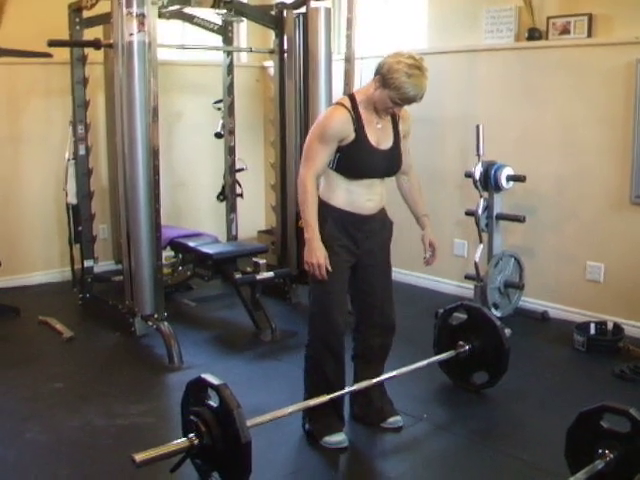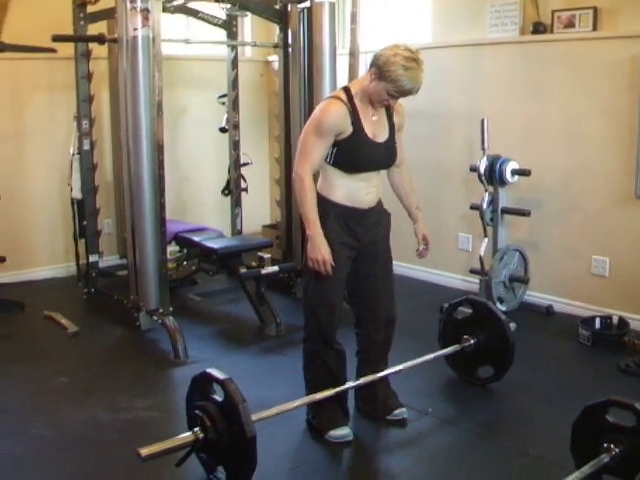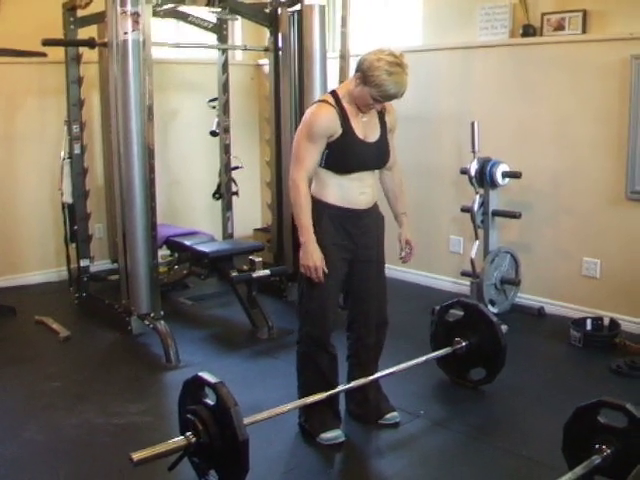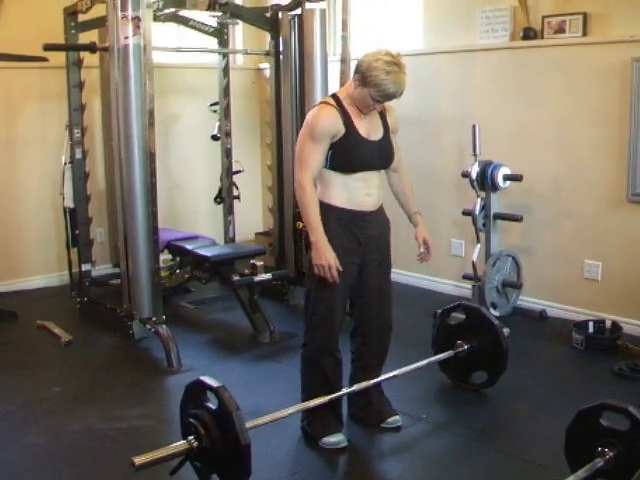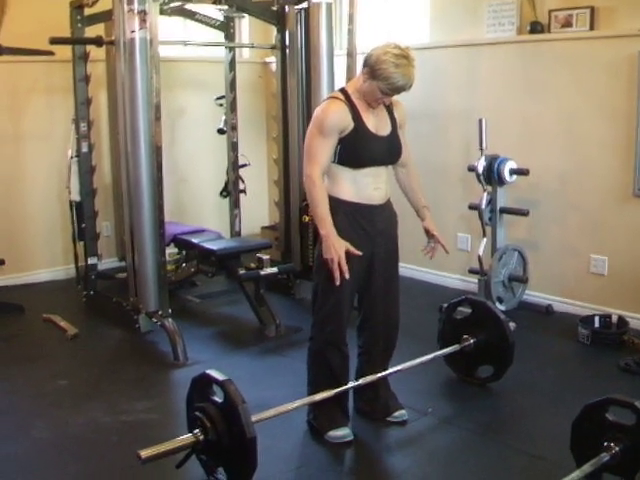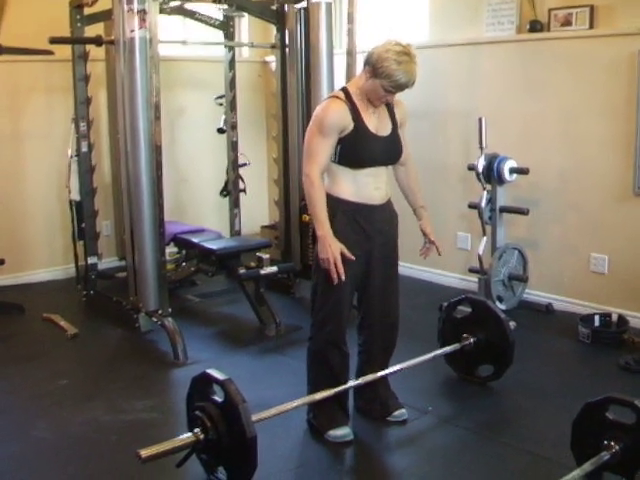
dt=0.3s
person 1, frame 1
left shoulder: (400, 121)
right shoulder: (339, 117)
left elbow: (406, 174)
right elbow: (307, 178)
left wrist: (424, 224)
right wrist: (312, 240)
left hip: (375, 228)
right hip: (334, 228)
left knee: (379, 321)
right knee: (328, 326)
left ankle: (370, 402)
right ankle: (322, 418)
person 1, frame 2
left shoulder: (394, 113)
right shoulder: (334, 110)
right elbow: (302, 172)
left wrist: (417, 217)
right wrist: (315, 235)
left hip: (374, 222)
right hip: (333, 222)
left knee: (380, 313)
right knee: (325, 321)
left ankle: (375, 396)
right ankle: (326, 412)
person 1, frame 3
left shoulder: (386, 115)
right shoulder: (324, 114)
right elbow: (298, 179)
left wrist: (403, 222)
right wrist: (308, 241)
left hip: (369, 224)
right hip: (328, 225)
left knee: (372, 317)
right knee: (319, 324)
left ankle: (366, 399)
right ankle: (317, 415)
person 1, frame 4
left shoulder: (387, 116)
right shoulder: (325, 116)
left elbow: (397, 171)
right elbow: (303, 180)
left wrist: (417, 222)
right wrist: (318, 241)
left hip: (375, 226)
right hip: (335, 227)
left knee: (377, 321)
right knee: (325, 327)
left ankle: (368, 402)
right ankle: (320, 418)
person 1, frame 5
left shoulder: (395, 111)
right shoulder: (334, 111)
left elbow: (404, 166)
right elbow: (312, 174)
left wrist: (425, 215)
right wrist: (328, 235)
left hip: (382, 220)
right hip: (343, 221)
left knee: (384, 315)
right knee: (332, 321)
left ankle: (374, 396)
right ankle: (326, 412)
person 1, frame 6
left shoulder: (395, 110)
right shoulder: (335, 110)
left elbow: (403, 165)
right elbow: (312, 174)
left wrist: (422, 216)
right wrist: (324, 235)
left hip: (382, 220)
right hip: (342, 221)
left knee: (384, 315)
right knee: (332, 320)
left ankle: (374, 395)
right ankle: (326, 410)
